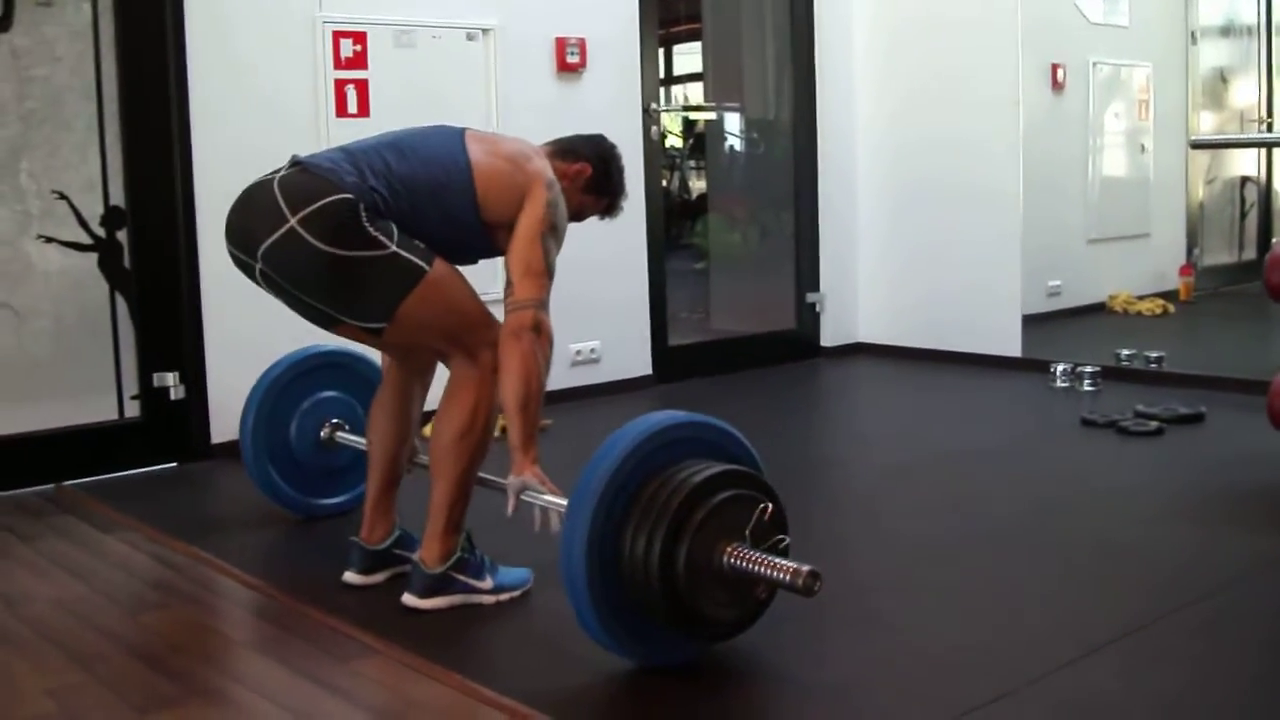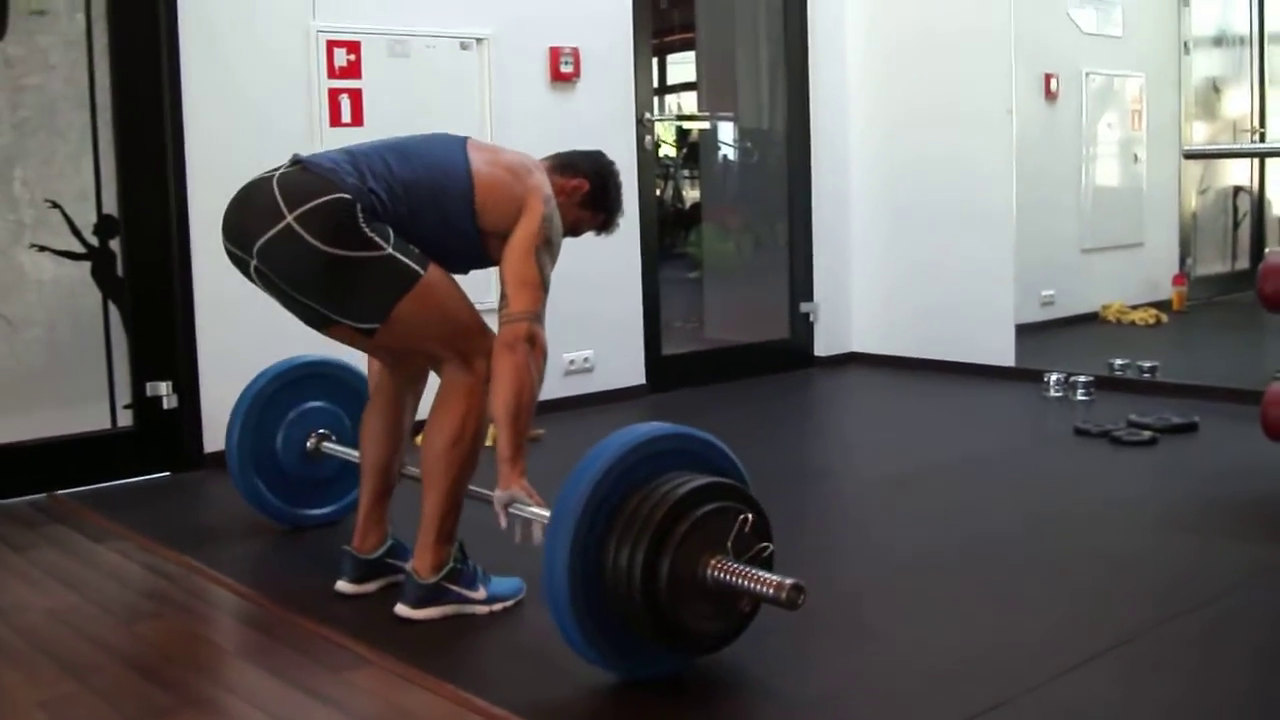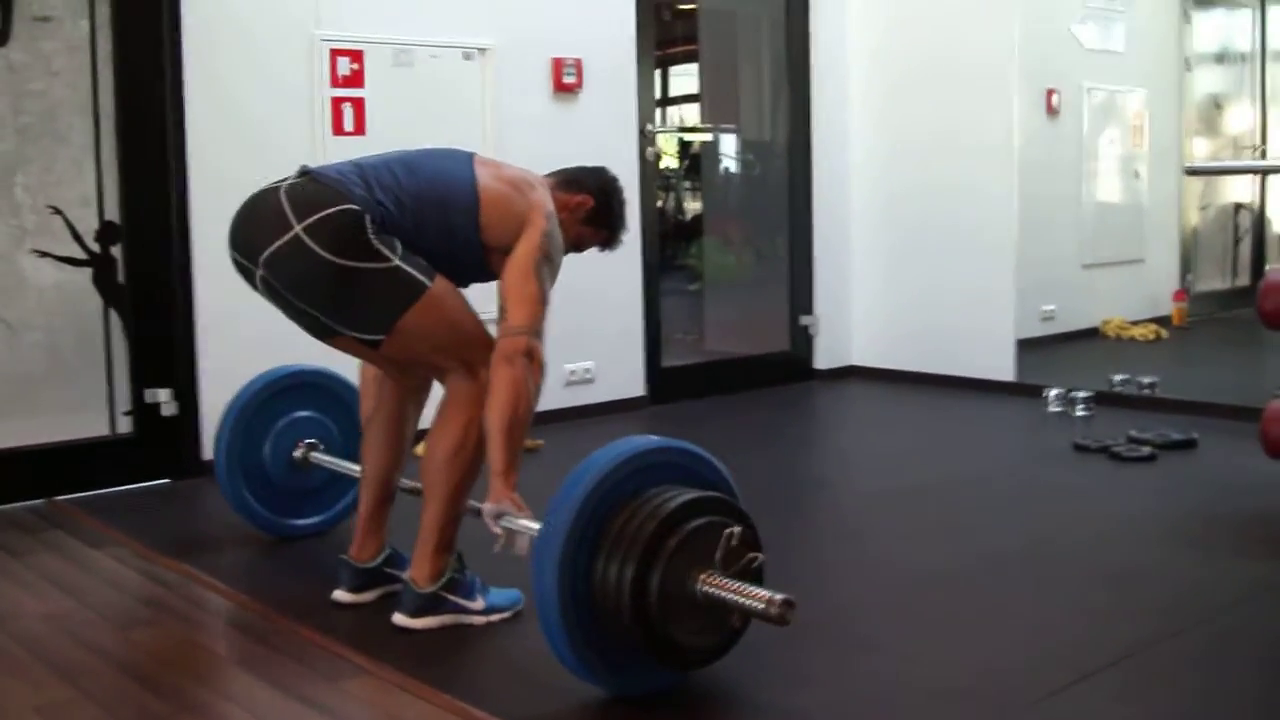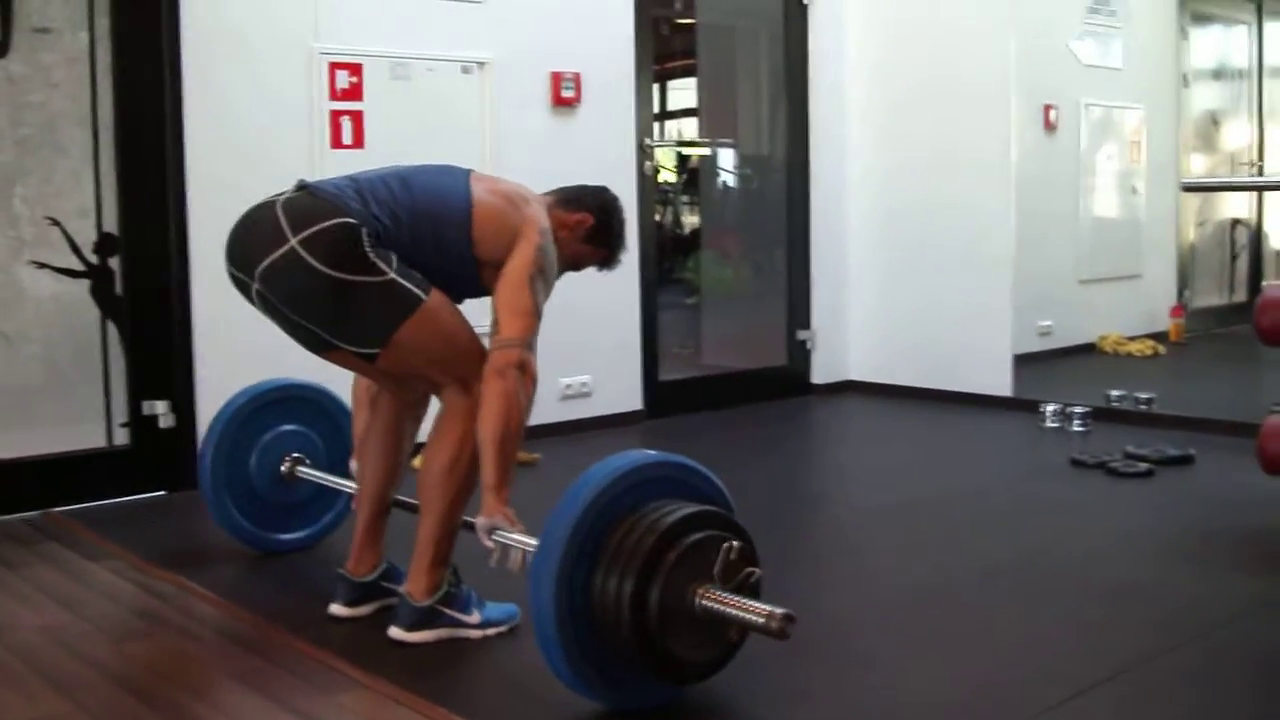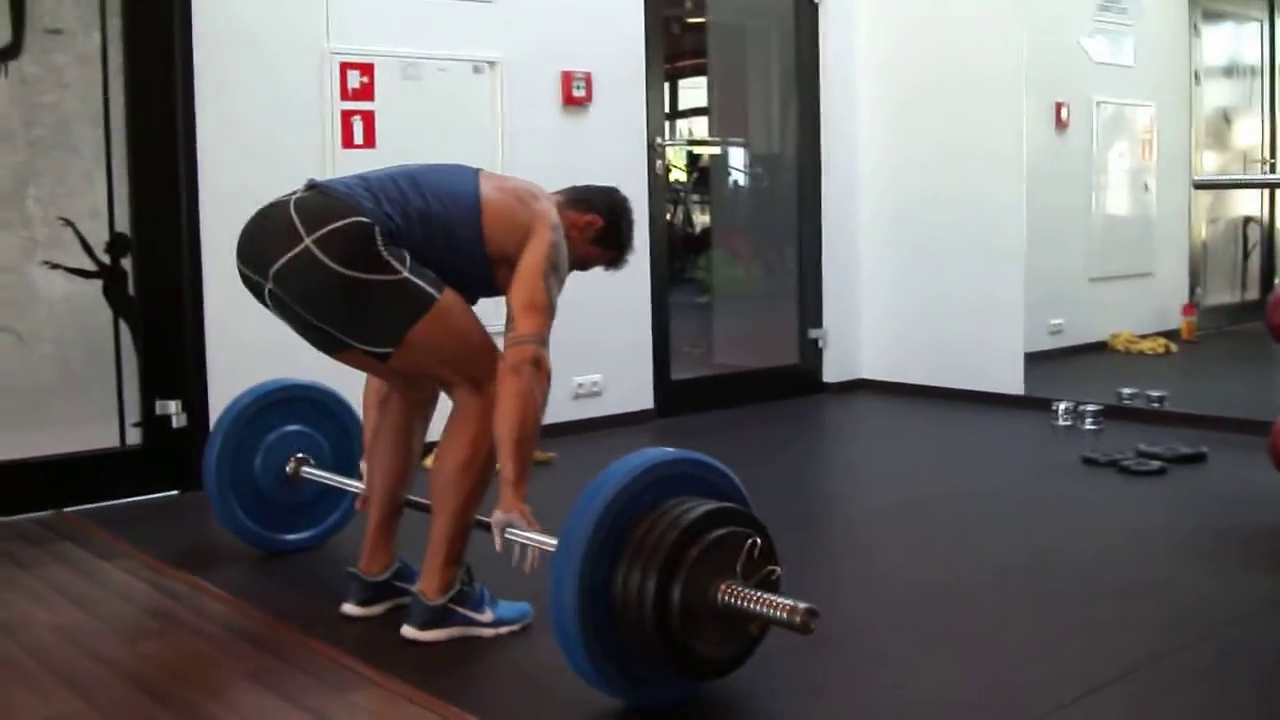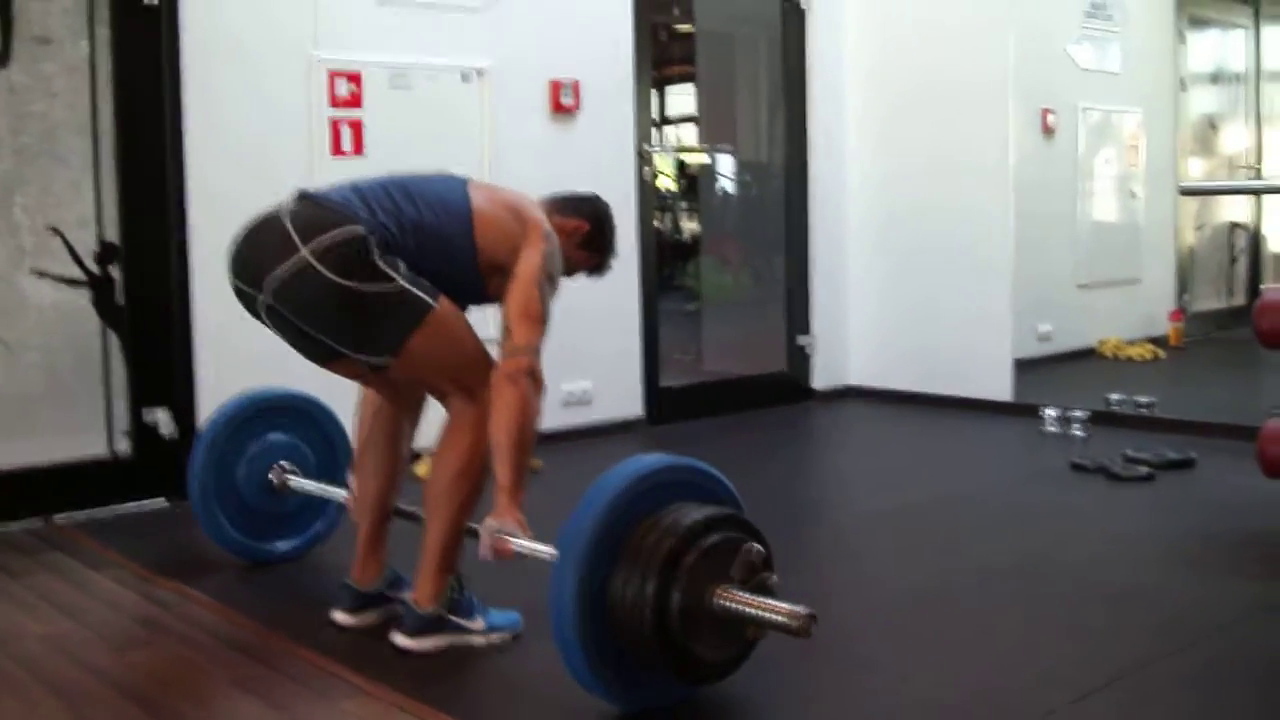
dt=0.2s
person 1, frame 1
right shoulder: (540, 188)
left elbow: (407, 307)
right elbow: (527, 325)
left wrist: (400, 436)
right wrist: (525, 457)
left hip: (258, 211)
right hip: (320, 223)
left knee: (416, 349)
right knee: (479, 354)
left ankle: (376, 542)
right ankle: (440, 565)
person 1, frame 2
right shoulder: (537, 200)
left elbow: (399, 319)
right elbow: (520, 337)
right wrist: (512, 470)
left hip: (257, 209)
right hip: (317, 221)
left knee: (409, 359)
right knee: (471, 362)
left ankle: (368, 551)
right ankle: (433, 574)
person 1, frame 3
left shoulder: (481, 191)
right shoulder: (538, 217)
left elbow: (394, 329)
right elbow: (518, 351)
left wrist: (370, 440)
right wrist: (503, 482)
left hip: (263, 219)
right hip: (323, 232)
left knee: (411, 369)
right knee: (474, 371)
left ankle: (366, 560)
right ankle: (430, 584)
person 1, frame 4
left shoulder: (480, 209)
right shoulder: (533, 232)
left elbow: (388, 342)
right elbow: (509, 365)
left wrist: (361, 456)
right wrist: (495, 497)
left hip: (259, 234)
right hip: (320, 245)
left knee: (409, 384)
right knee: (468, 386)
left ankle: (362, 574)
right ankle: (426, 597)
person 1, frame 5
left shoulder: (486, 209)
right shoulder: (545, 229)
left elbow: (397, 344)
right elbow: (524, 361)
left wrist: (371, 460)
right wrist: (513, 494)
left hip: (269, 234)
right hip: (332, 245)
left knee: (418, 382)
right knee: (480, 386)
left ankle: (375, 573)
right ankle: (438, 597)
person 1, frame 6
left shoulder: (472, 218)
right shoulder: (537, 236)
left elbow: (390, 356)
right elbow: (518, 370)
left wrist: (362, 472)
right wrist: (507, 503)
left hip: (263, 246)
right hip: (329, 254)
left knee: (404, 390)
right knee: (474, 396)
left ankle: (365, 582)
right ankle: (431, 606)
